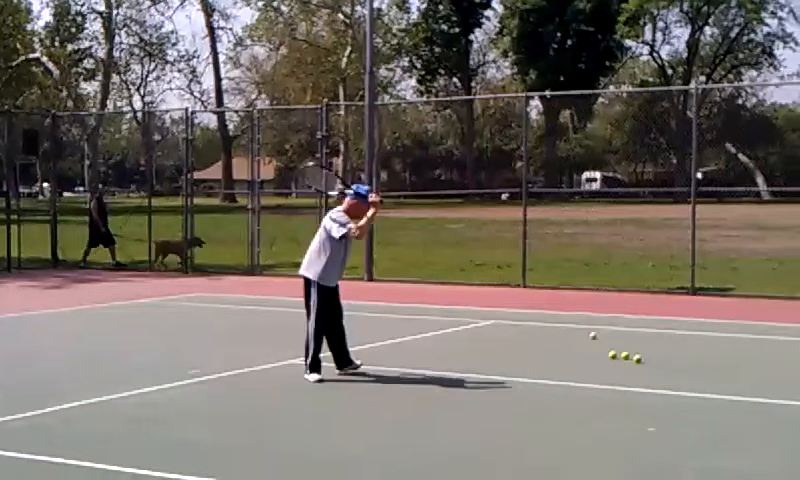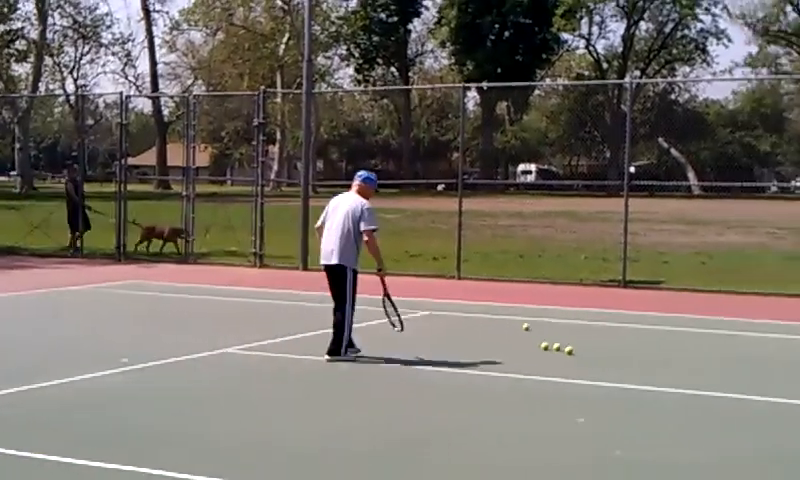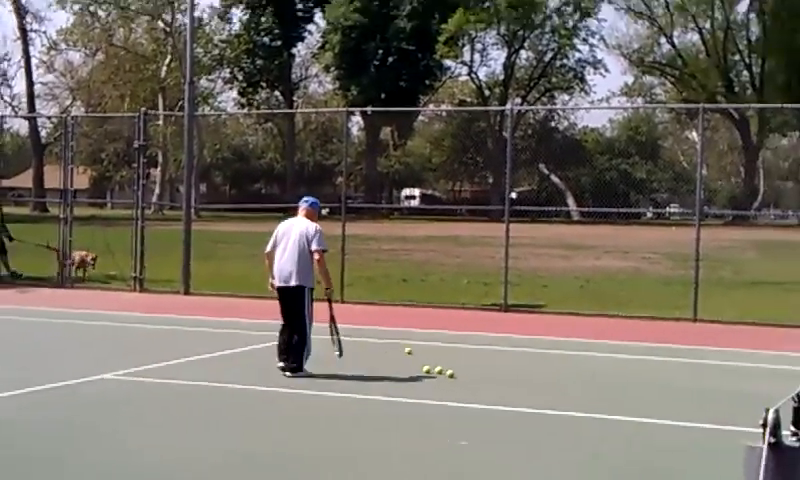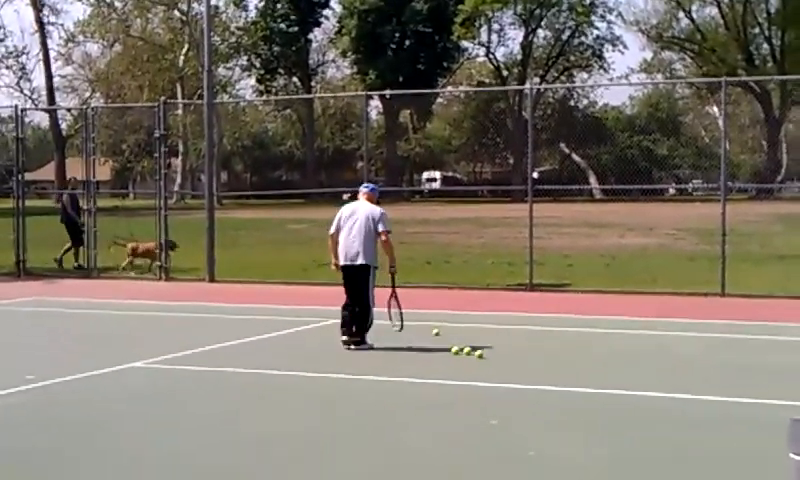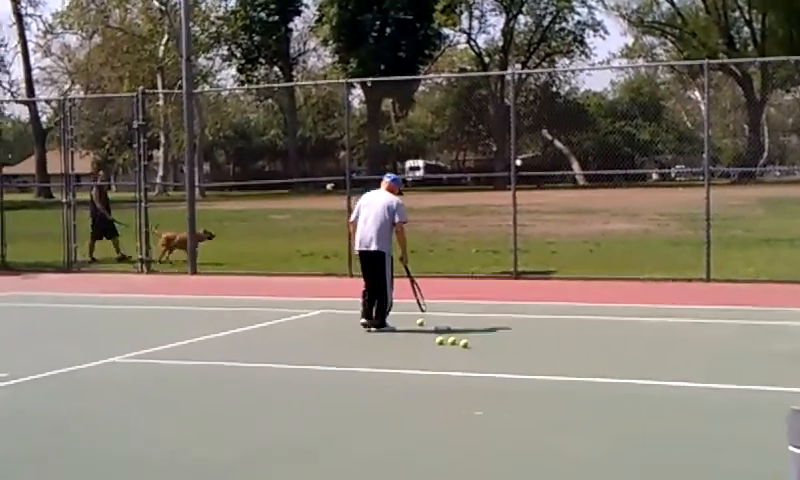
dt=1s
person 1, frame 1
left shoulder: (343, 217)
right shoulder: (337, 216)
right elbow: (357, 232)
right wrist: (373, 209)
left hip: (329, 279)
right hip: (317, 277)
left knee: (334, 321)
right knee: (316, 323)
left ankle: (344, 362)
right ankle: (311, 368)
person 1, frame 2
left shoulder: (335, 200)
right shoulder: (363, 205)
left elbow: (319, 228)
right elbow: (368, 238)
right wrist: (380, 263)
left hip: (328, 259)
right hip: (345, 261)
left knee: (343, 304)
right knee: (344, 306)
left ankle: (345, 345)
right ankle: (337, 351)
person 1, frame 3
left shoulder: (283, 225)
right shoulder: (314, 228)
left elbow: (268, 253)
right elbow: (318, 257)
left wrist: (272, 277)
right wrist: (327, 283)
left hip: (281, 282)
right hip: (301, 283)
left knee: (287, 323)
right knee: (301, 325)
left ankle: (284, 359)
right ankle: (295, 367)
person 1, frame 4
left shoulder: (345, 209)
right shoulder: (377, 211)
left elbow: (332, 234)
right elbow: (385, 238)
left wrist: (334, 258)
right wrist: (392, 261)
left hip: (346, 260)
right hip: (365, 261)
left knee: (350, 299)
right knee: (364, 301)
left ankle: (346, 333)
right ankle: (358, 340)
person 1, frame 5
left shoulder: (365, 197)
right shoulder: (395, 202)
left elbow: (352, 222)
right elbow: (399, 229)
left wrist: (357, 242)
right wrist: (404, 252)
left hip: (363, 246)
right hip: (381, 248)
left knee: (369, 284)
right knee: (383, 286)
left ankle: (366, 317)
right ankle: (379, 323)
